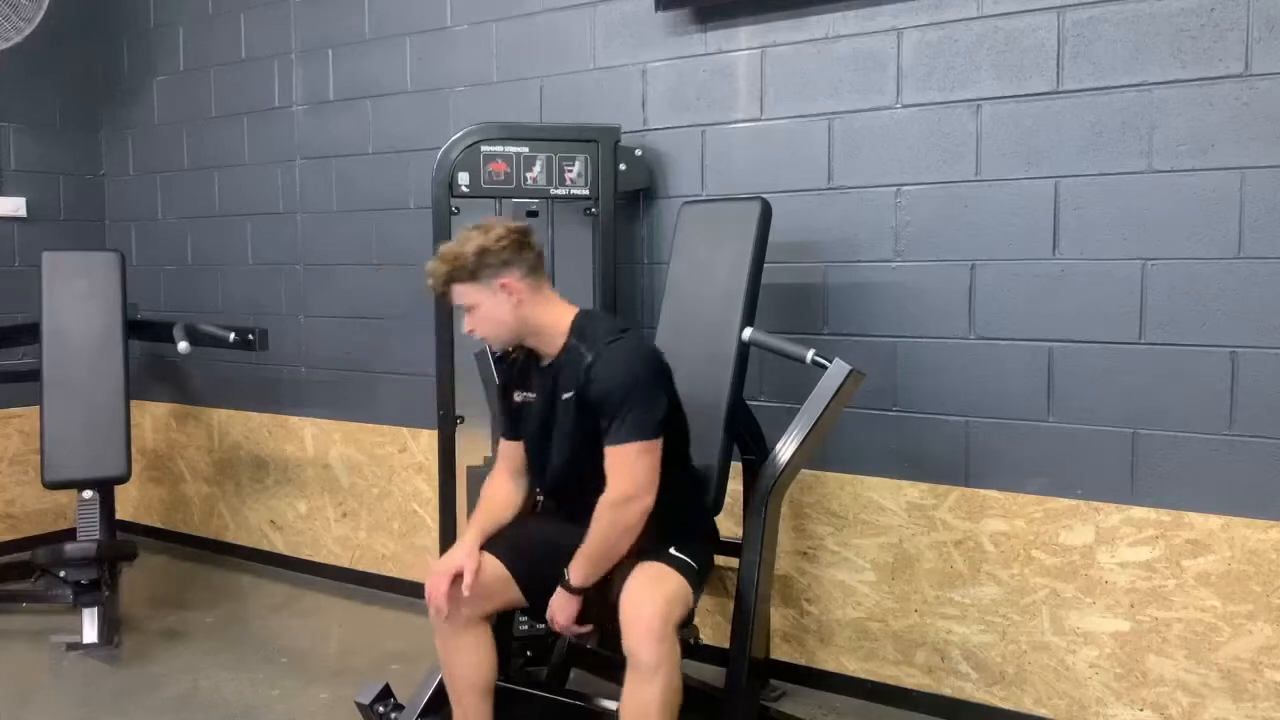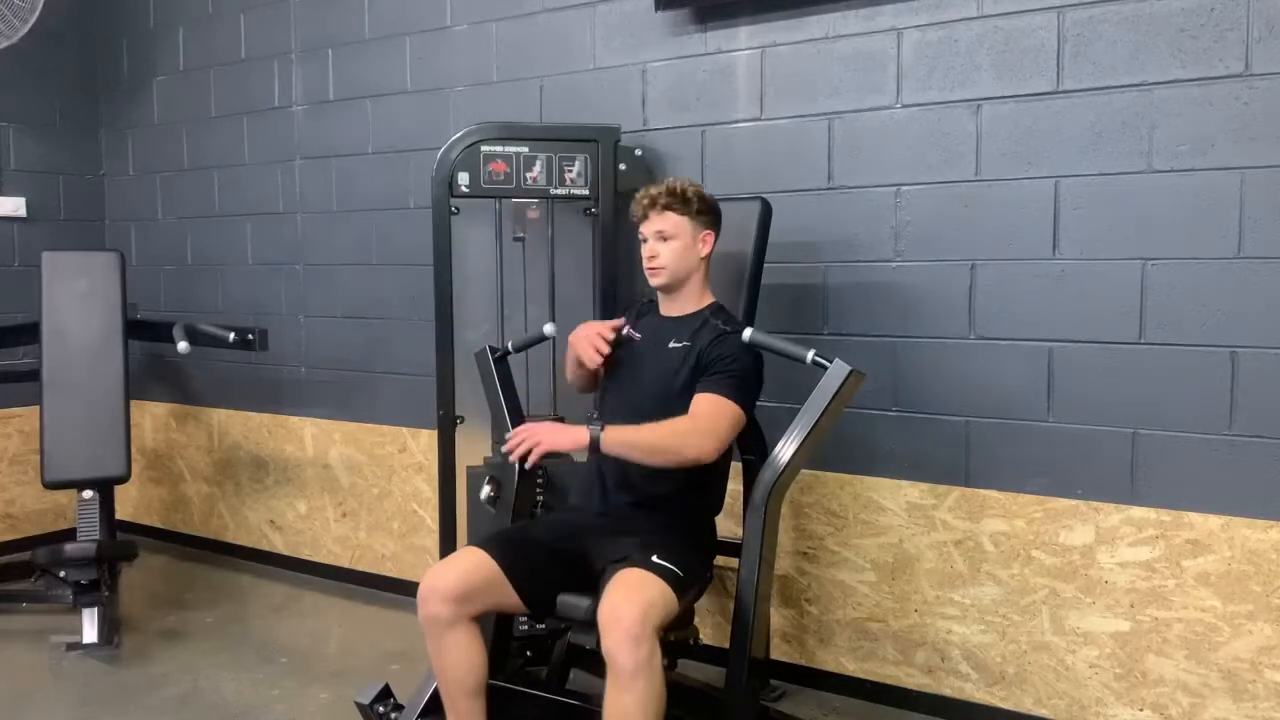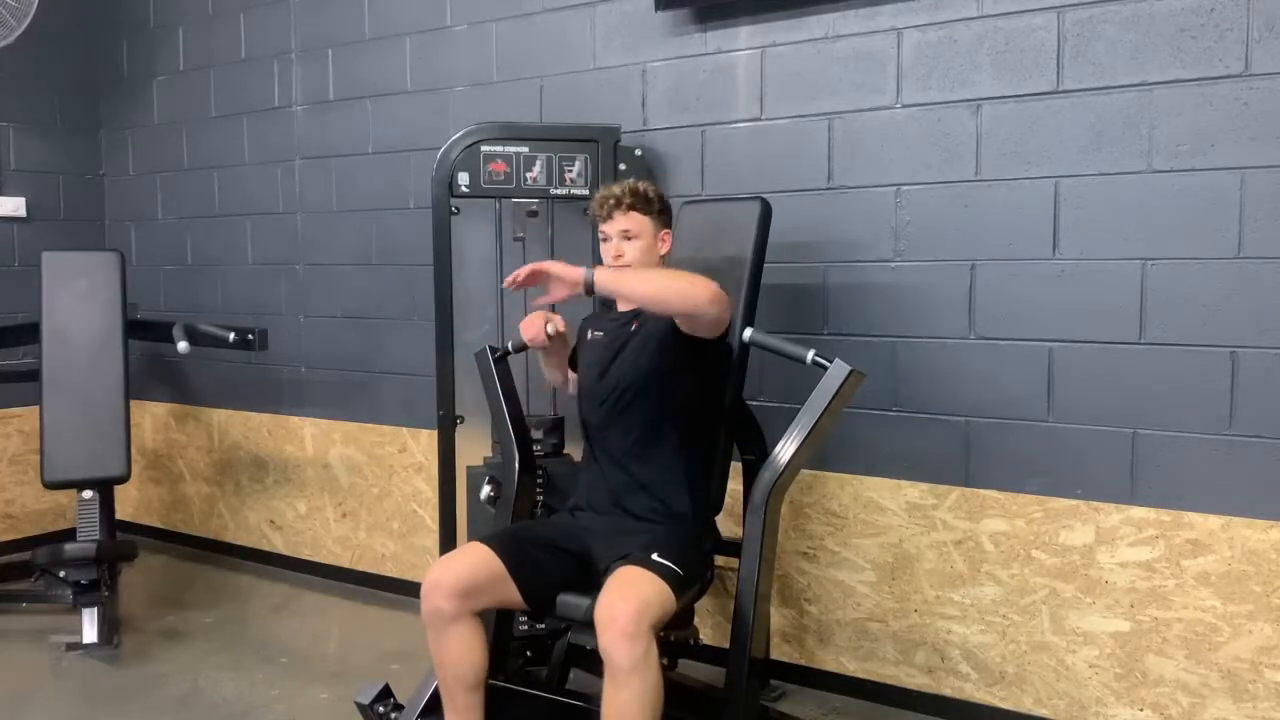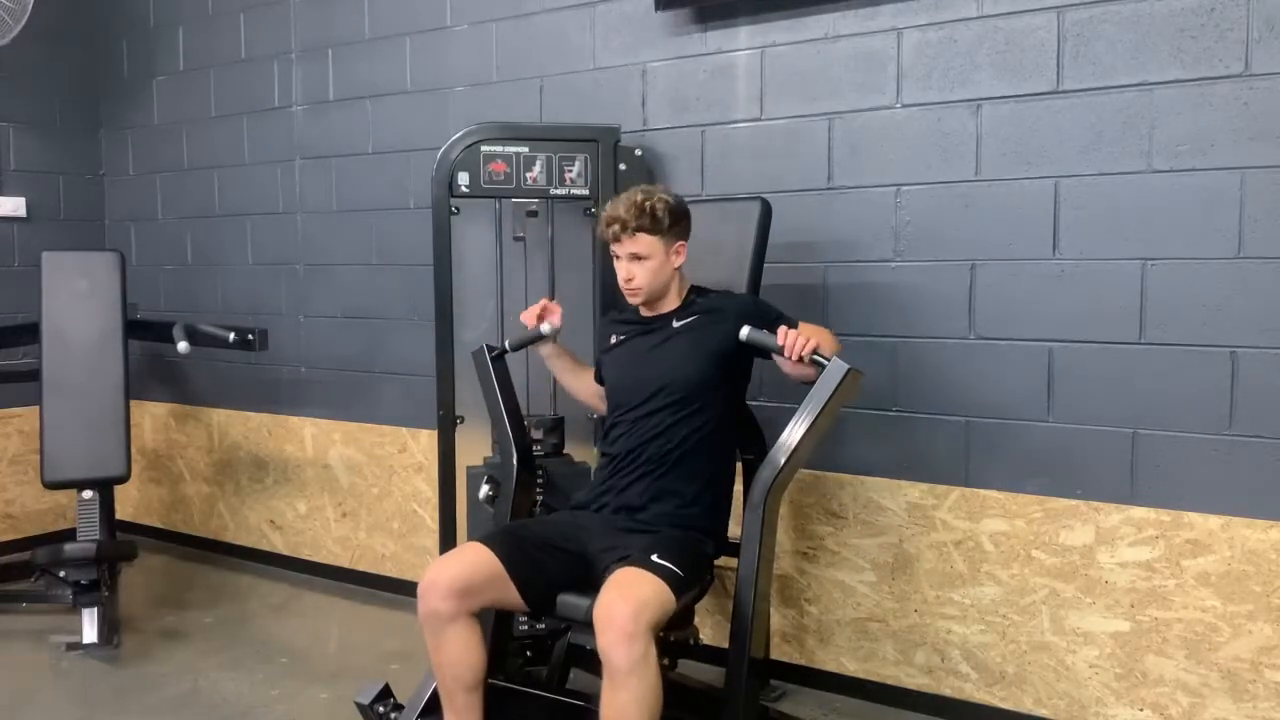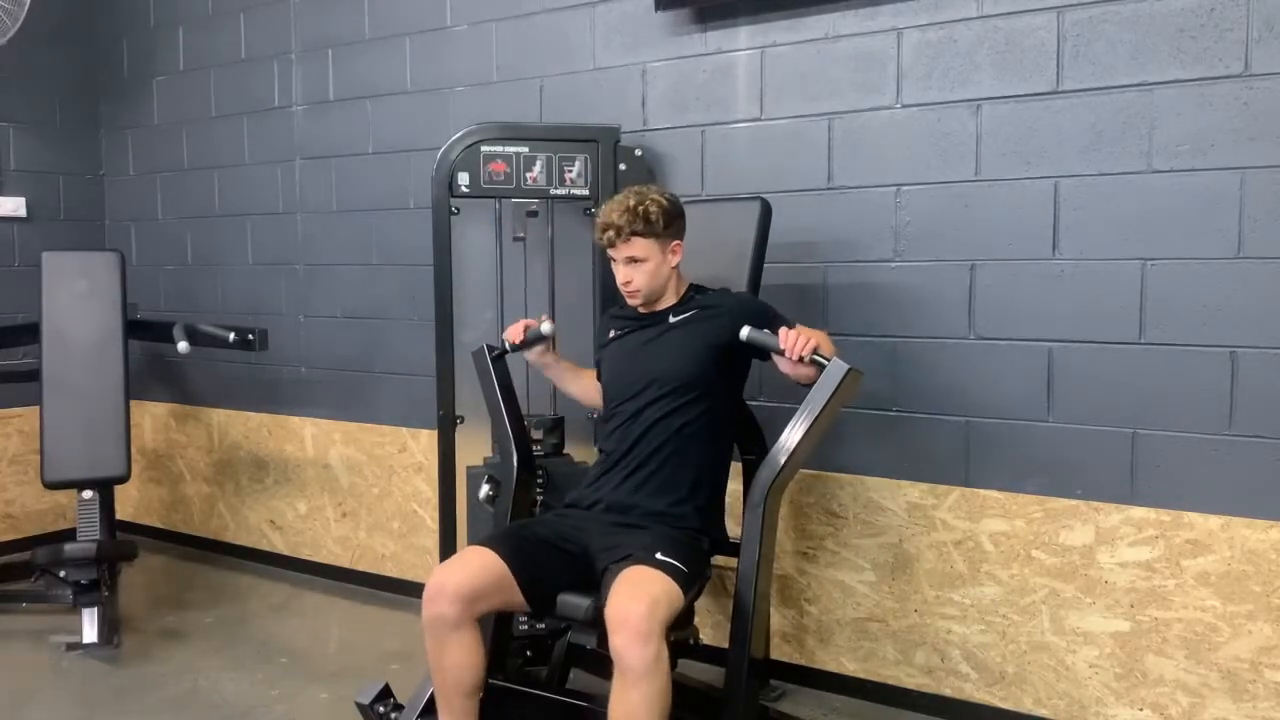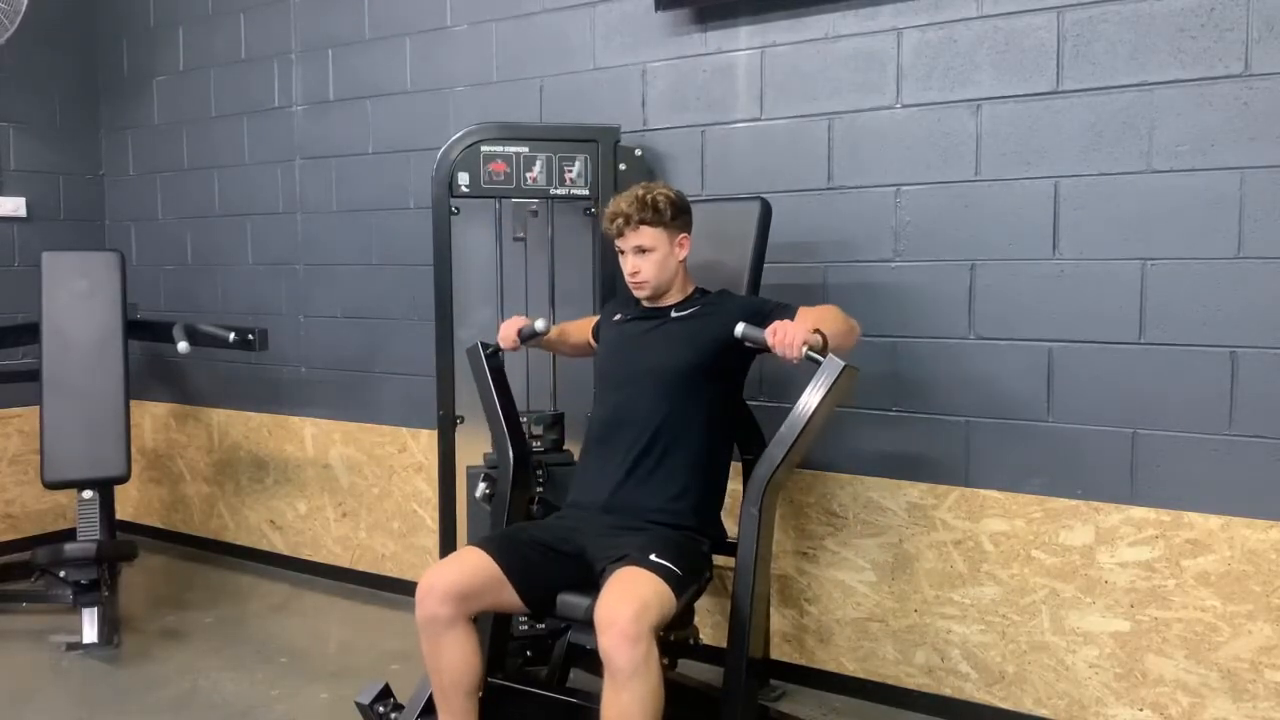
dt=0.7s
person 1, frame 1
left shoulder: (618, 360)
right shoulder: (517, 368)
left elbow: (630, 499)
right elbow: (510, 473)
left wrist: (573, 588)
right wrist: (469, 541)
left hip: (661, 530)
right hip: (569, 525)
left knee: (644, 621)
right knee: (452, 593)
person 1, frame 2
left shoulder: (728, 343)
right shoulder: (632, 320)
left elbow: (702, 441)
right elbow: (583, 380)
left wrist: (584, 438)
right wrist: (578, 341)
left hip: (666, 530)
right hip: (583, 518)
left knee: (624, 622)
right knee: (440, 592)
person 1, frame 3
left shoulder: (685, 319)
right shoulder: (596, 327)
left elbow: (703, 297)
left wrist: (584, 277)
right wrist: (547, 341)
left hip: (665, 532)
right hip: (584, 519)
left knee: (621, 620)
right knee: (443, 587)
person 1, frame 4
left shoulder: (727, 316)
right shoulder: (615, 328)
left elbow: (820, 349)
left wrist: (809, 347)
right wrist: (549, 345)
left hip: (670, 532)
right hip: (588, 519)
left knee: (621, 620)
right knee: (441, 586)
person 1, frame 5
left shoulder: (725, 313)
right shoulder: (615, 324)
left elbow: (816, 356)
left wrist: (807, 350)
right wrist: (543, 359)
left hip: (666, 529)
right hip: (583, 516)
left knee: (632, 621)
right knee: (445, 593)
person 1, frame 6
left shoulder: (725, 314)
right shoulder: (619, 312)
left elbow: (844, 327)
left wrist: (807, 333)
right wrist: (537, 334)
left hip: (663, 532)
right hip: (578, 520)
left knee: (621, 622)
right knee: (438, 593)
